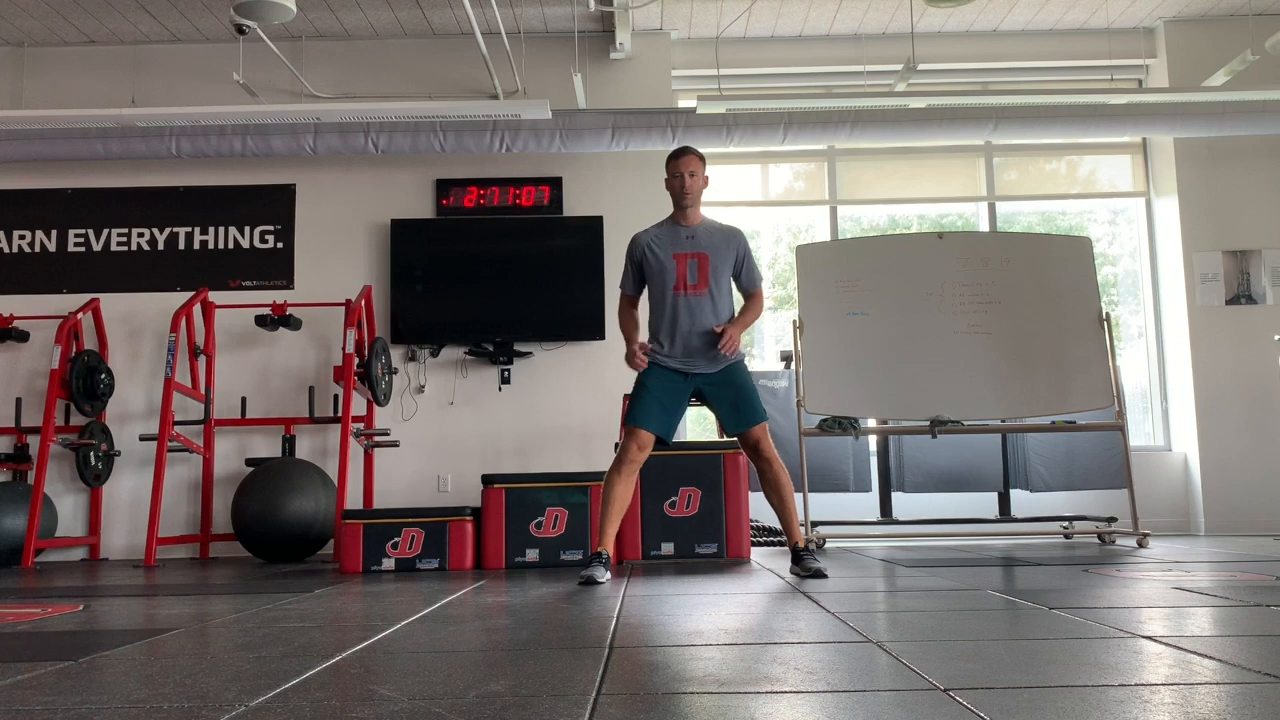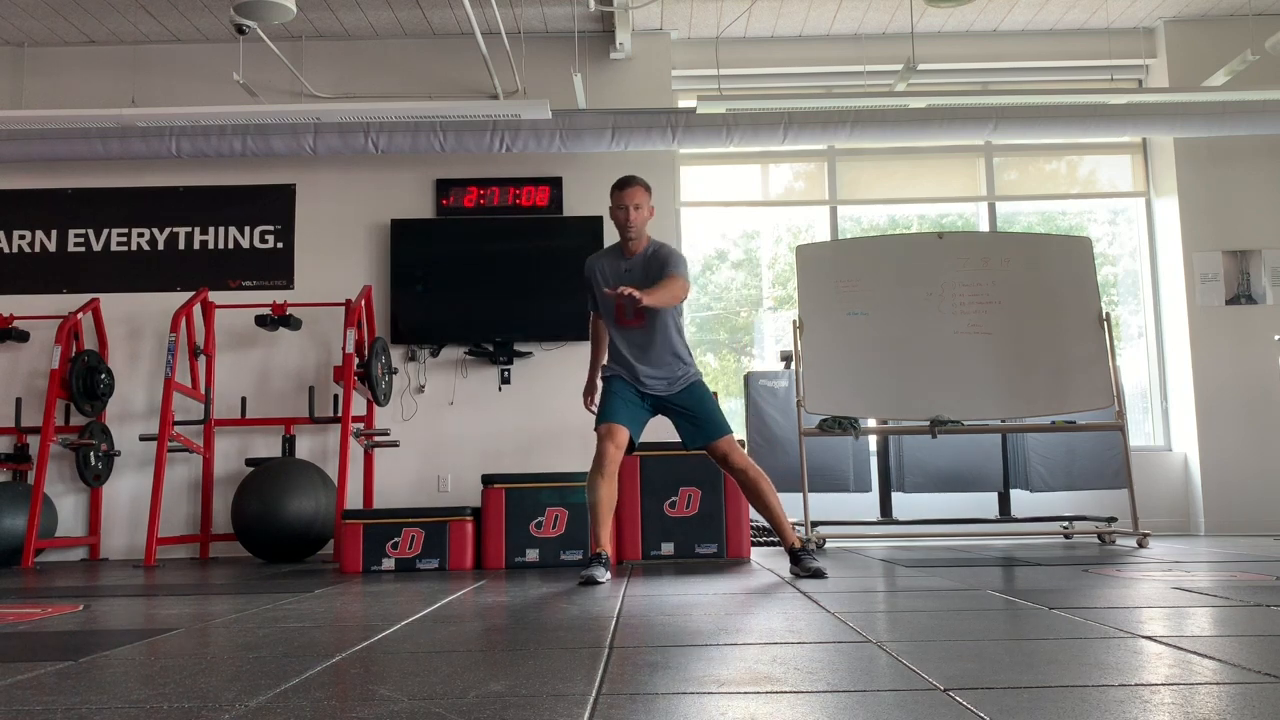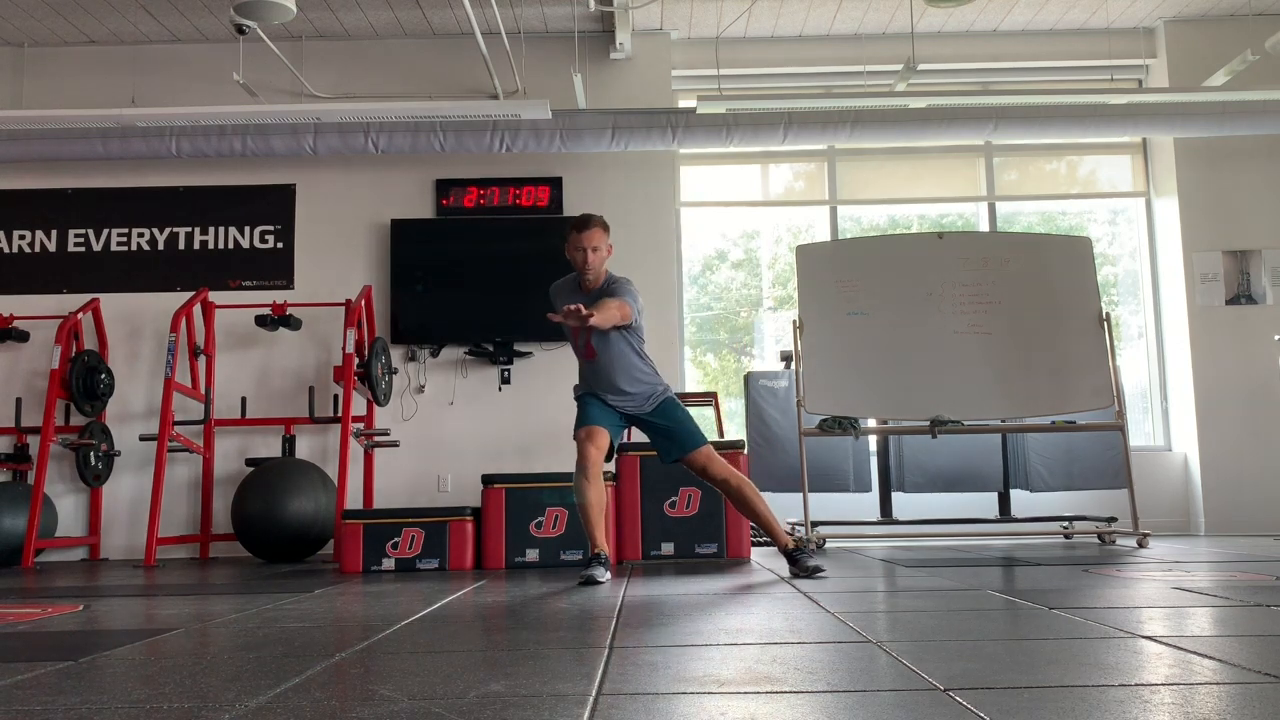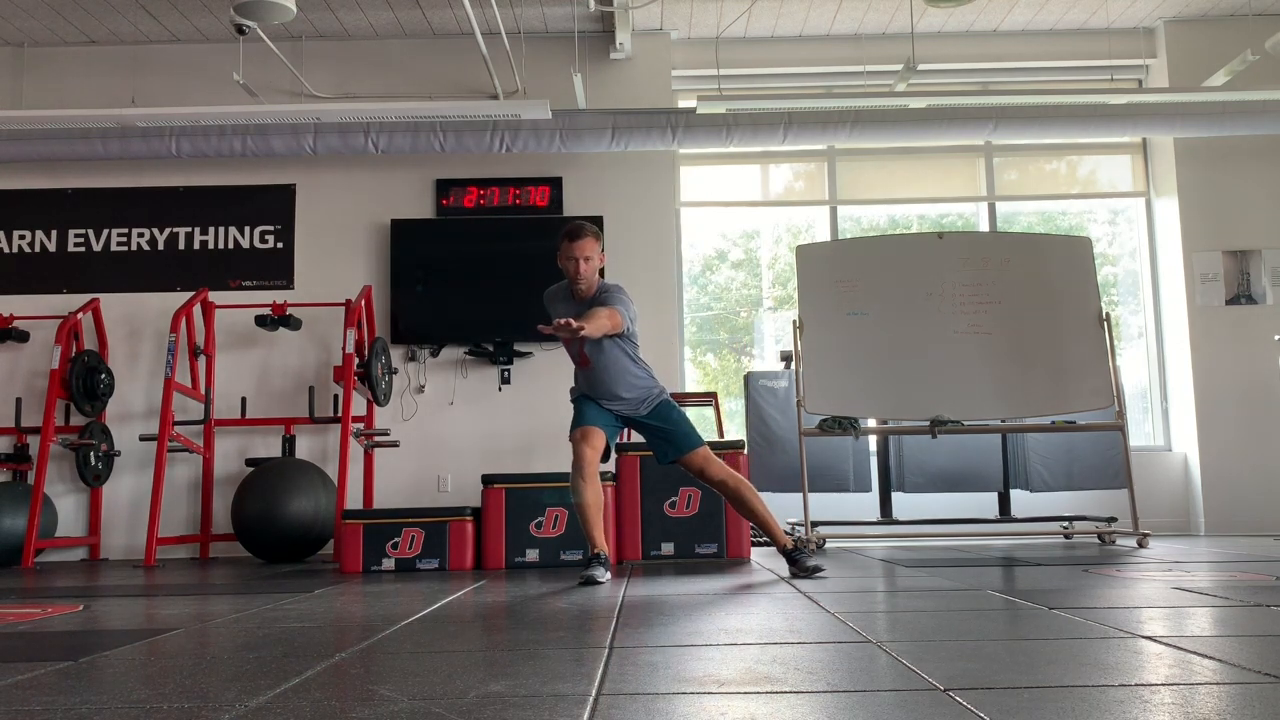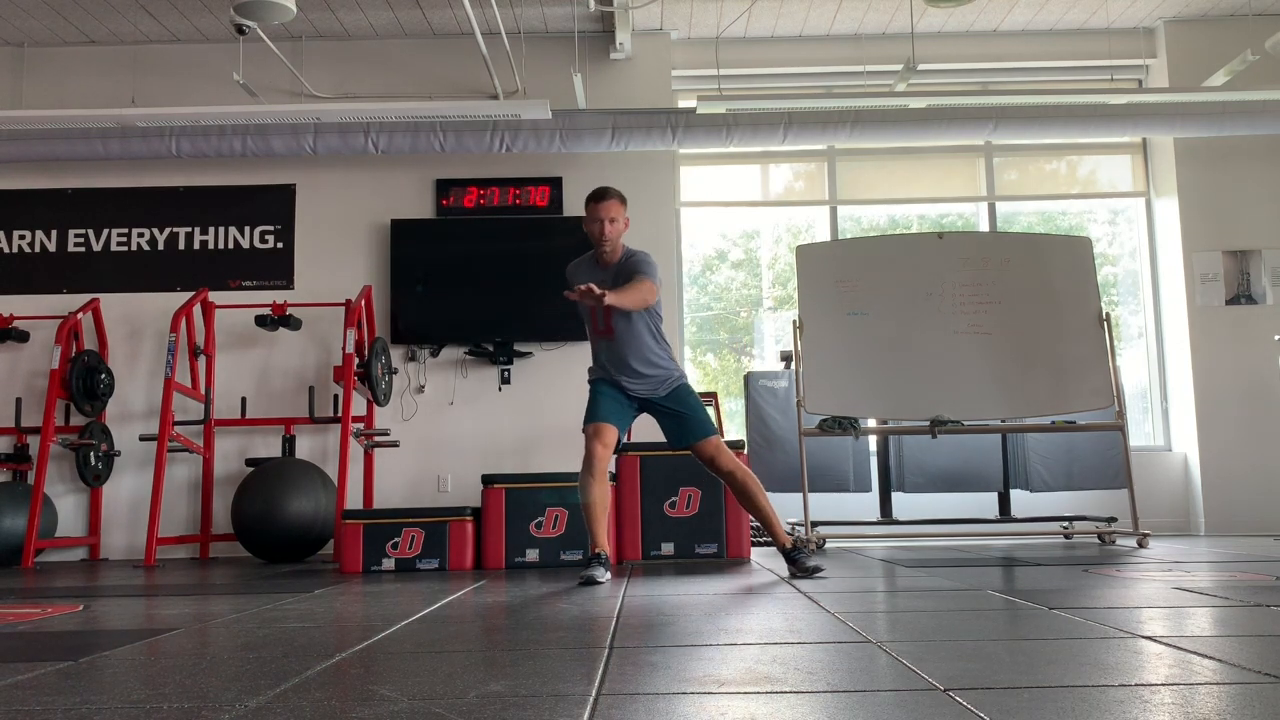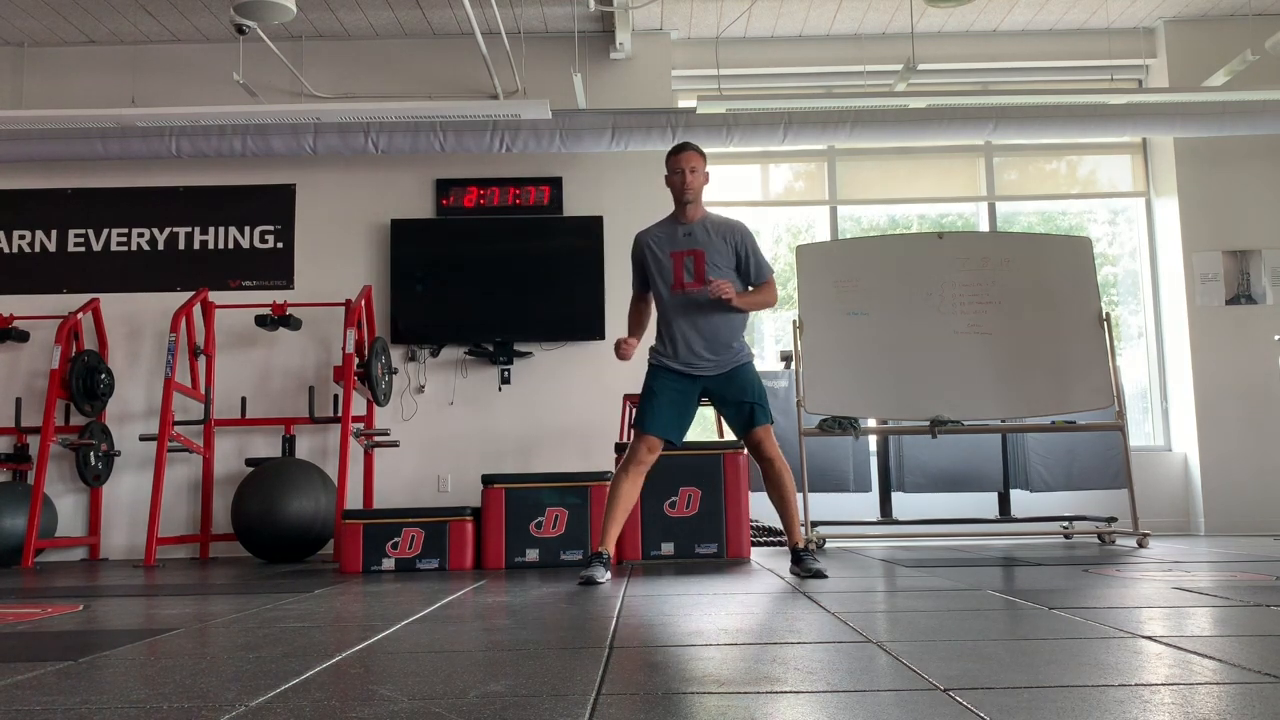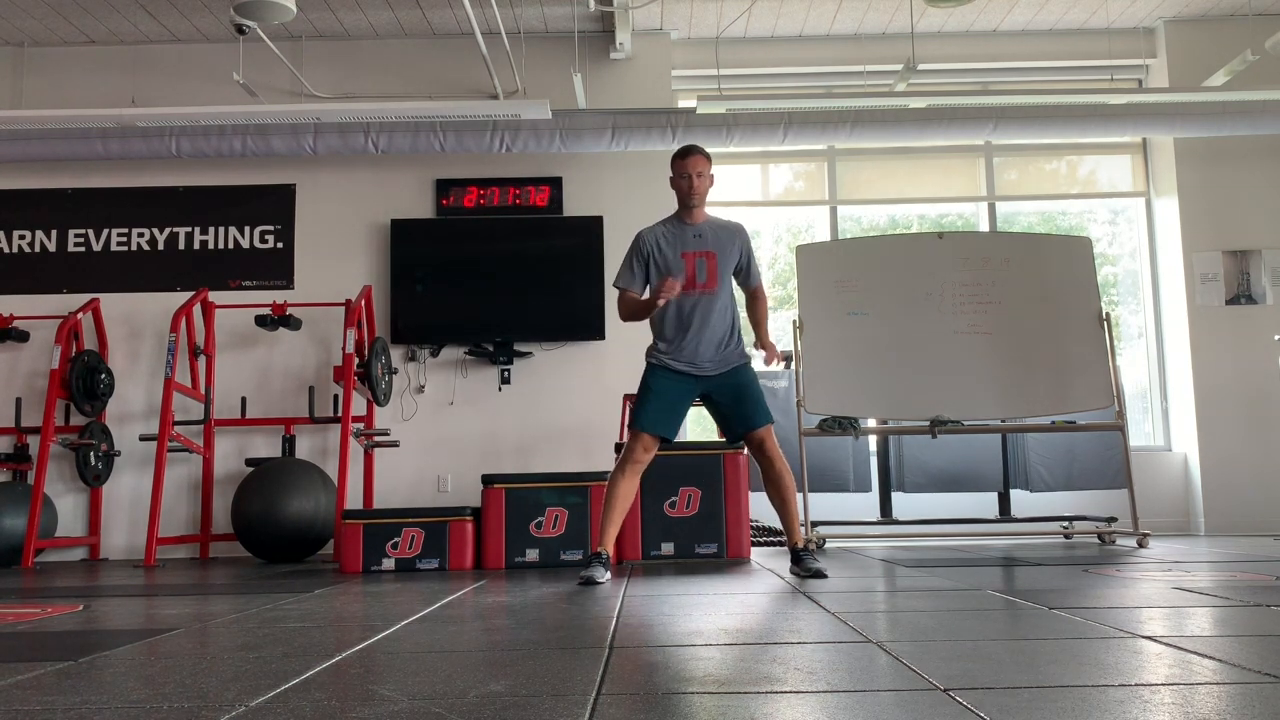
dt=0.7s
person 1, frame 1
left shoulder: (731, 238)
right shoulder: (645, 242)
left elbow: (755, 296)
right elbow: (627, 303)
left wrist: (737, 327)
right wrist: (632, 343)
left hip: (721, 363)
right hip: (664, 365)
left knee: (762, 446)
right knee: (632, 450)
left ankle: (799, 549)
right ankle: (602, 554)
person 1, frame 2
left shoulder: (666, 257)
right shoulder: (595, 266)
left elbow: (677, 290)
left wrist: (643, 297)
right wrist: (593, 375)
left hip: (679, 378)
right hip: (624, 379)
left knee: (733, 457)
right knee: (608, 448)
left ankle: (795, 549)
right ankle: (600, 556)
person 1, frame 3
left shoulder: (622, 290)
right shoulder: (559, 292)
left elbow: (612, 311)
left wrist: (589, 317)
left hip: (649, 396)
right hip: (599, 396)
left knee: (713, 468)
right knee: (589, 449)
left ankle: (790, 548)
right ankle: (599, 557)
person 1, frame 4
left shoulder: (614, 297)
right shoulder: (553, 298)
left elbow: (601, 320)
left wrist: (580, 327)
left hip: (646, 398)
right hip: (595, 399)
left knee: (712, 470)
right knee: (584, 450)
left ankle: (789, 548)
right ankle: (599, 557)
person 1, frame 5
left shoulder: (640, 262)
right shoulder: (575, 272)
left elbow: (642, 294)
left wrist: (607, 296)
left hip: (664, 381)
right hip: (611, 382)
left knee: (722, 460)
right knee: (597, 449)
left ankle: (789, 547)
right ankle: (599, 556)
person 1, frame 6
left shoulder: (733, 232)
right shoulder: (647, 241)
left elbow: (769, 292)
right elbow: (641, 298)
left wrist: (740, 298)
right wrist: (634, 336)
left hip: (731, 362)
right hip: (671, 366)
left knee: (766, 448)
right knee: (640, 454)
left ankle: (800, 550)
right ankle: (602, 555)
person 1, frame 7
left shoulder: (734, 234)
right shoulder: (649, 239)
left elbow: (755, 291)
right elbow: (626, 307)
left wrist: (763, 335)
right wrist: (654, 301)
left hip: (729, 363)
right hip: (669, 366)
left knee: (767, 447)
right knee: (635, 453)
left ankle: (799, 550)
right ankle: (602, 556)
